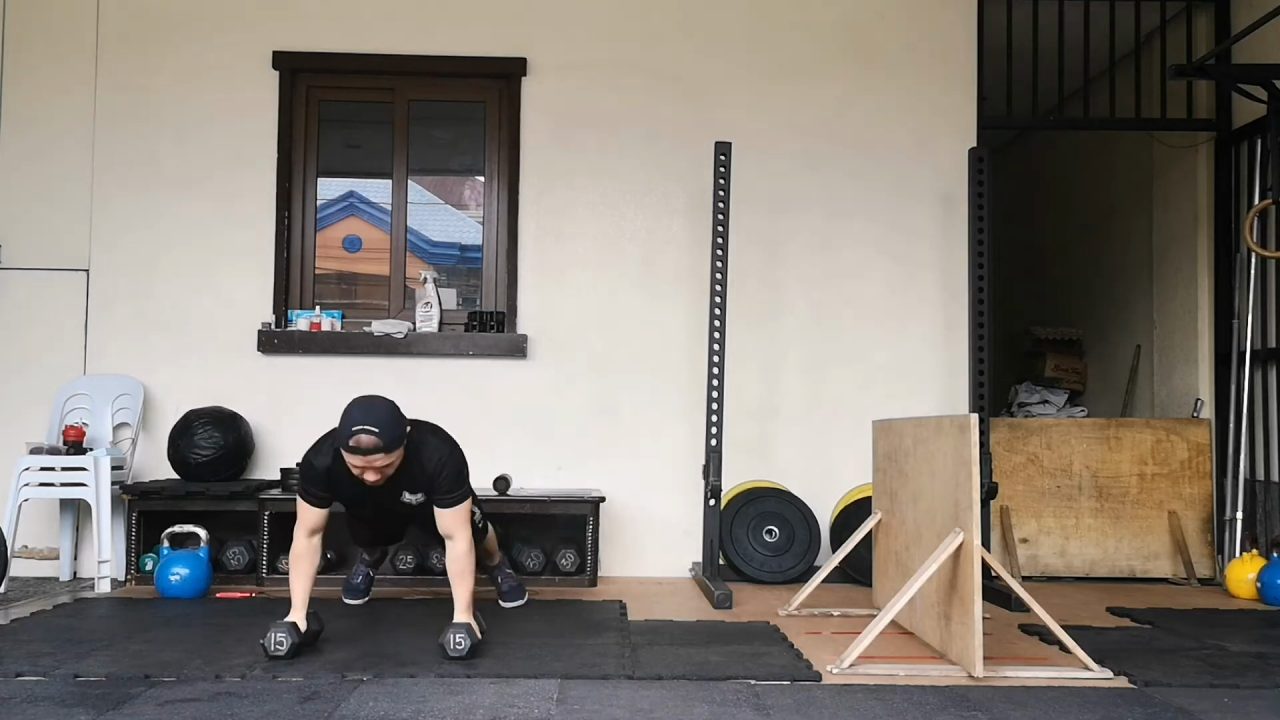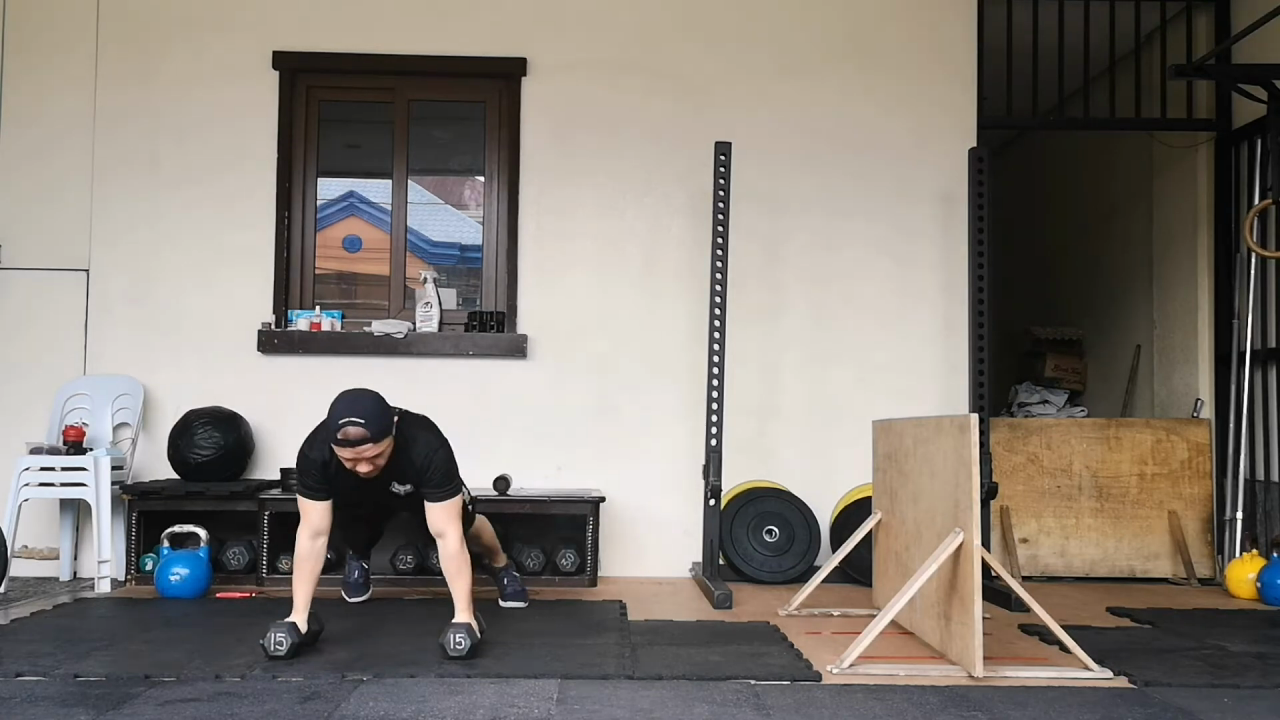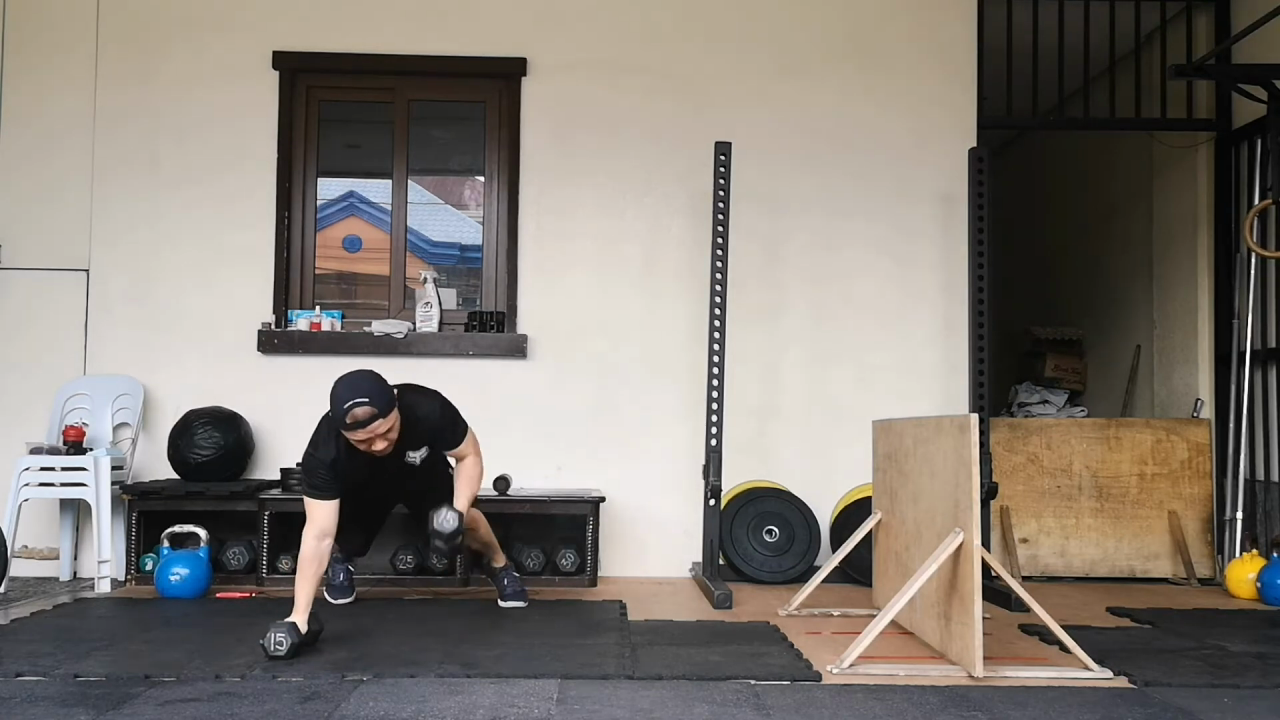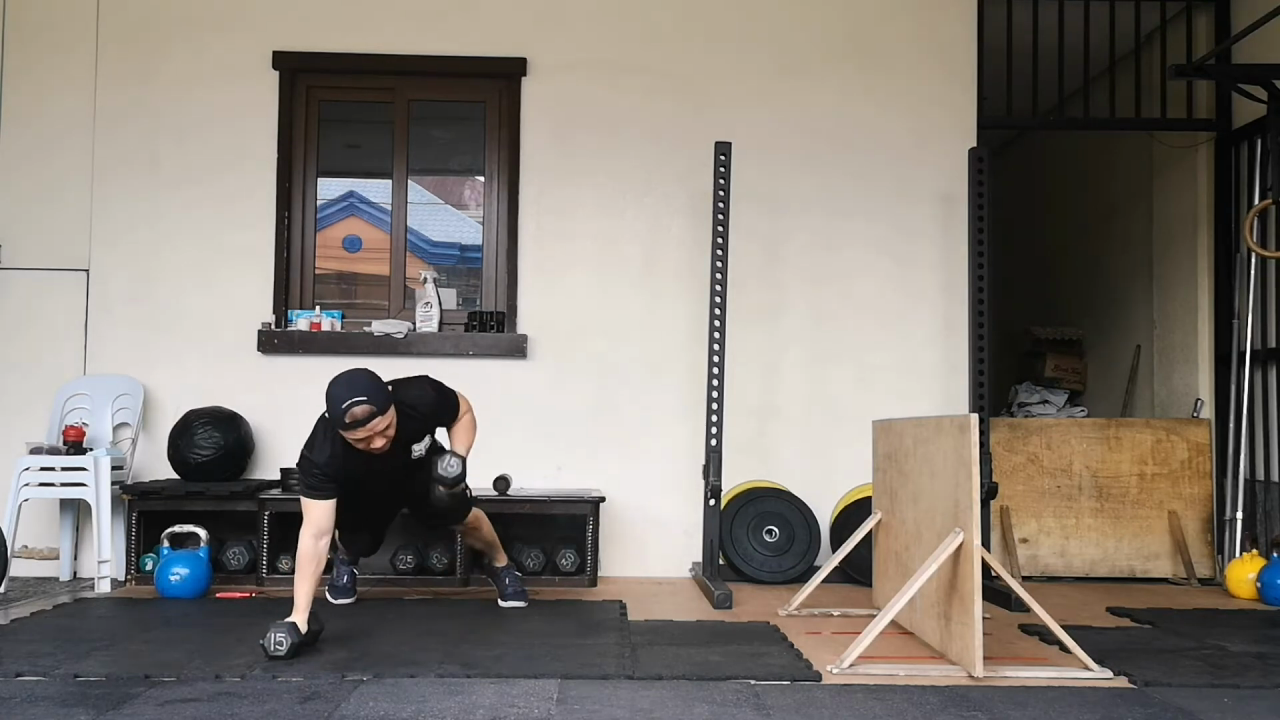
dt=0.3s
person 1, frame 1
left shoulder: (439, 455)
right shoulder: (322, 460)
left elbow: (456, 537)
right elbow: (308, 534)
left wrist: (463, 615)
right wrist: (298, 612)
left hip: (432, 503)
left ankle: (496, 565)
right ankle: (369, 559)
person 1, frame 2
left shoulder: (427, 446)
right shoulder: (315, 454)
left elbow: (447, 536)
right elbow: (313, 534)
left wrist: (464, 615)
right wrist: (299, 616)
left hip: (421, 487)
left ankle: (500, 566)
right ankle: (359, 558)
person 1, frame 3
left shoulder: (427, 409)
right shoulder: (323, 451)
left elbow: (470, 456)
right elbow: (319, 534)
left wrist: (458, 510)
right wrist: (299, 616)
left hip: (424, 474)
left knee: (465, 521)
left ankle: (499, 565)
right ankle: (340, 559)
person 1, frame 4
left shoulder: (422, 397)
right shoulder: (319, 454)
left elbow: (464, 412)
right elbow: (316, 535)
left wrist: (456, 462)
right wrist: (299, 616)
left hip: (424, 473)
left knee: (465, 518)
left ankle: (501, 566)
right ankle: (345, 560)
